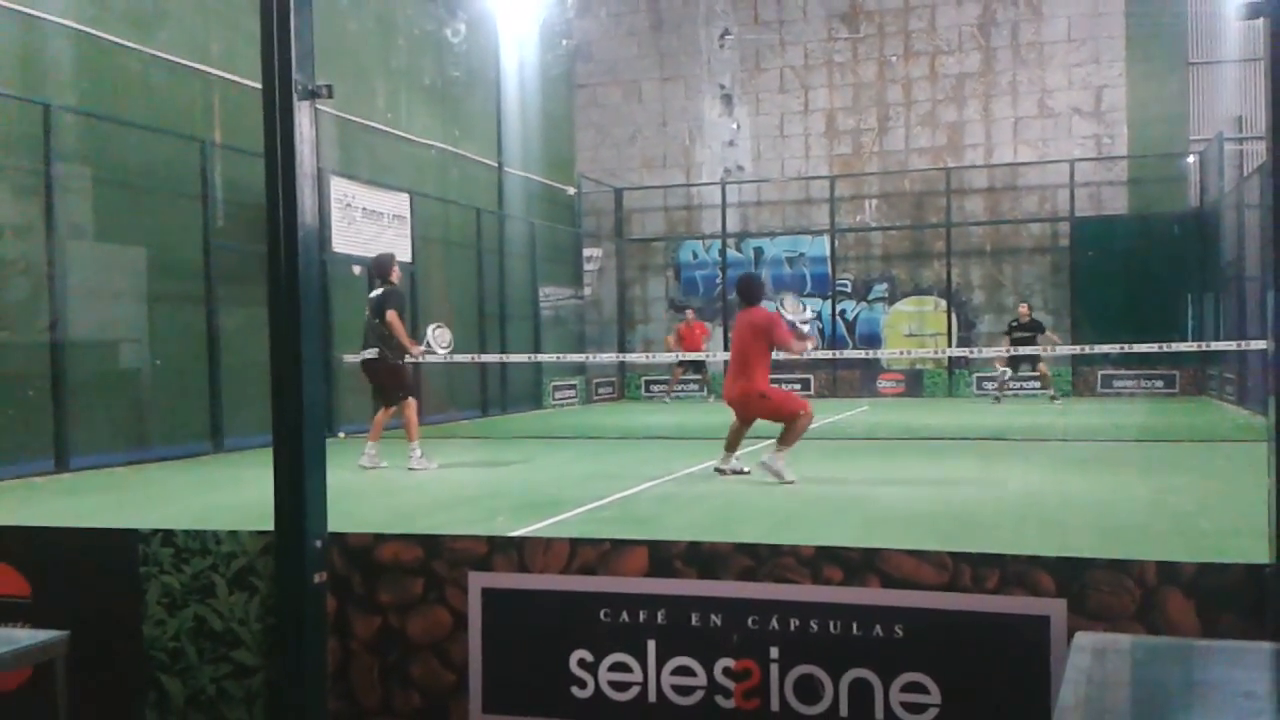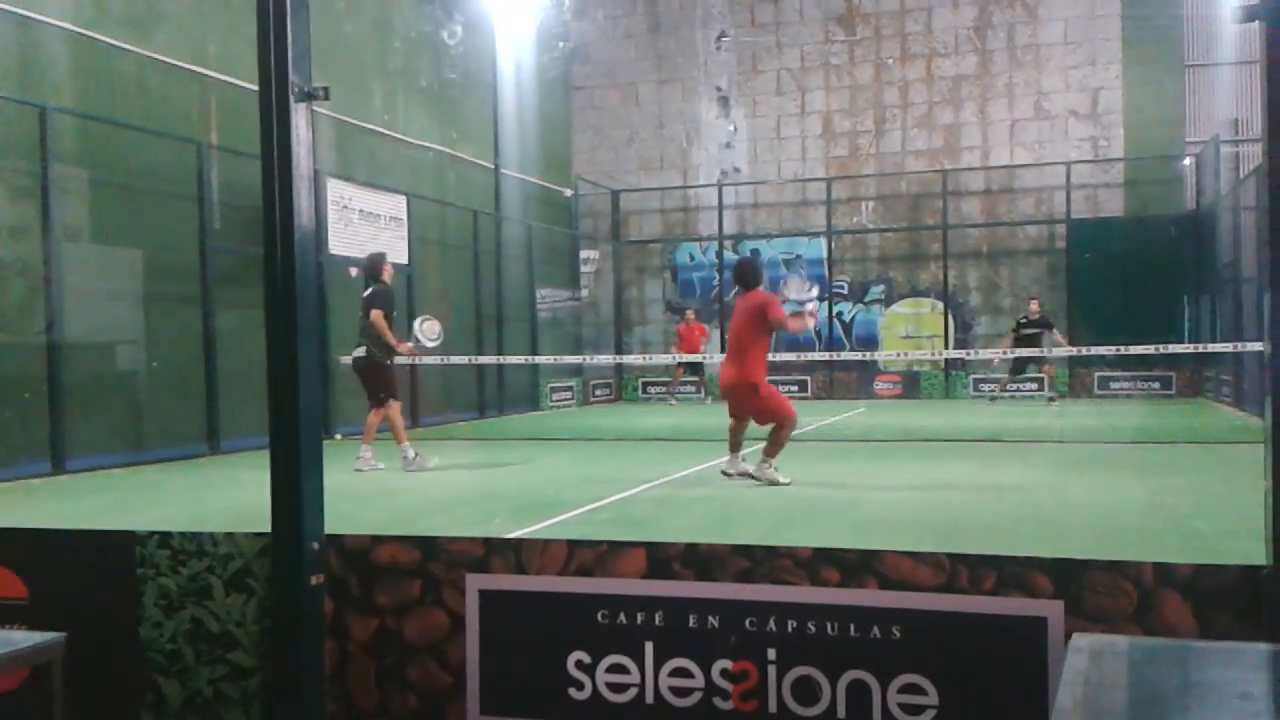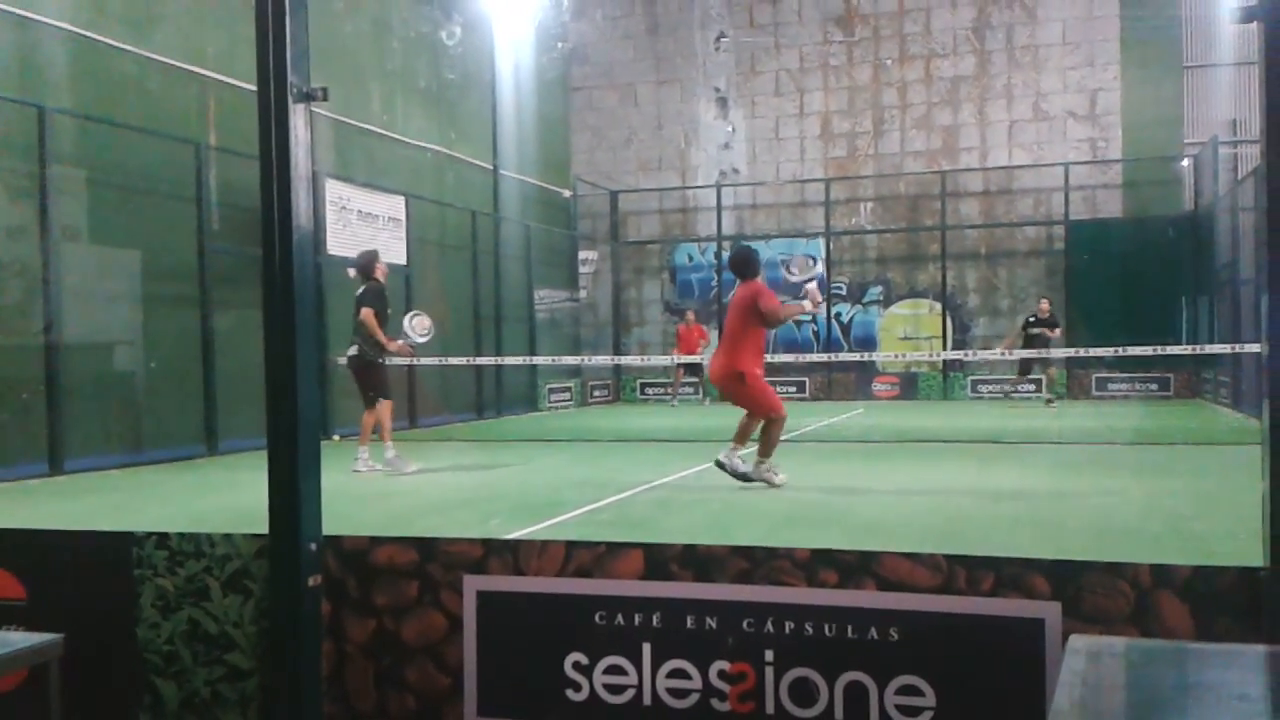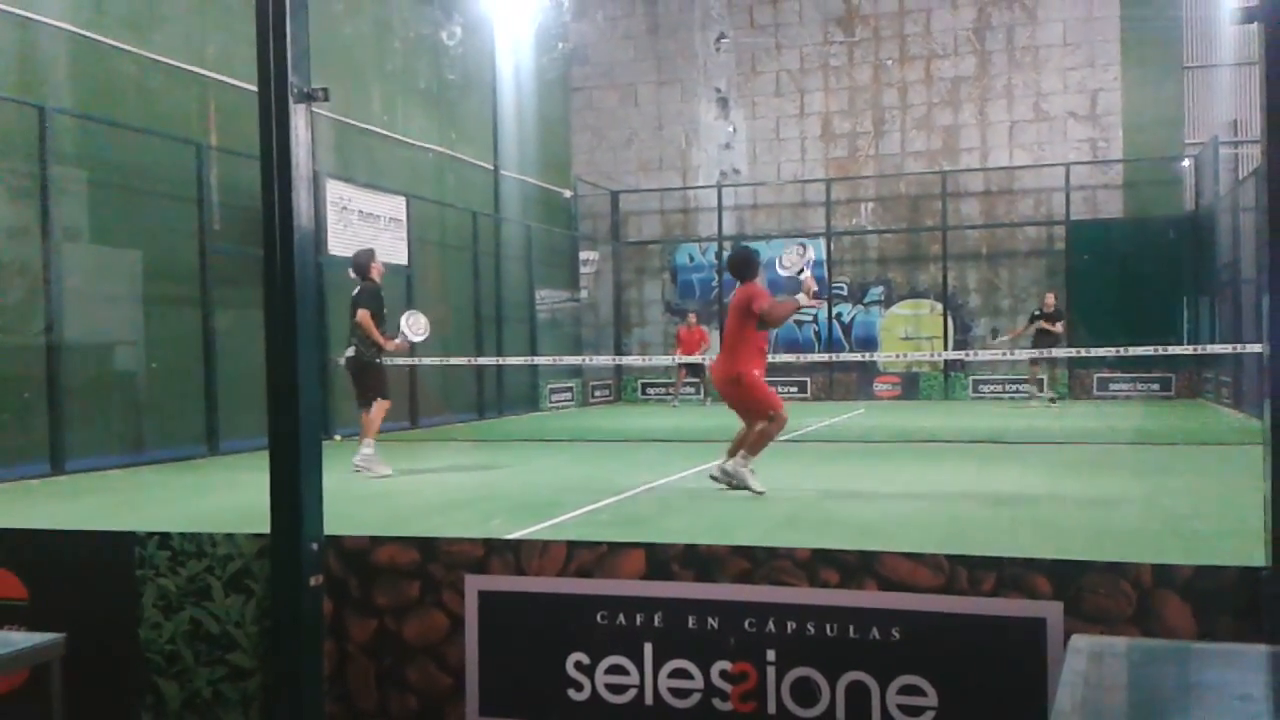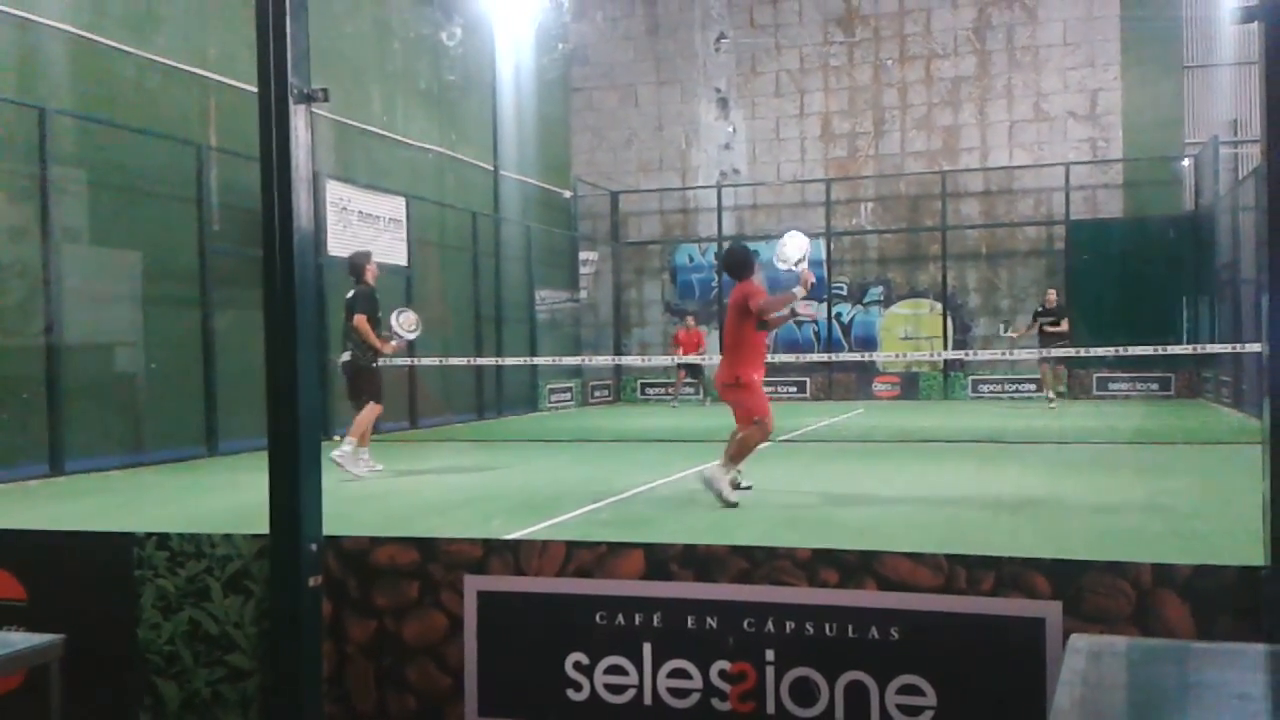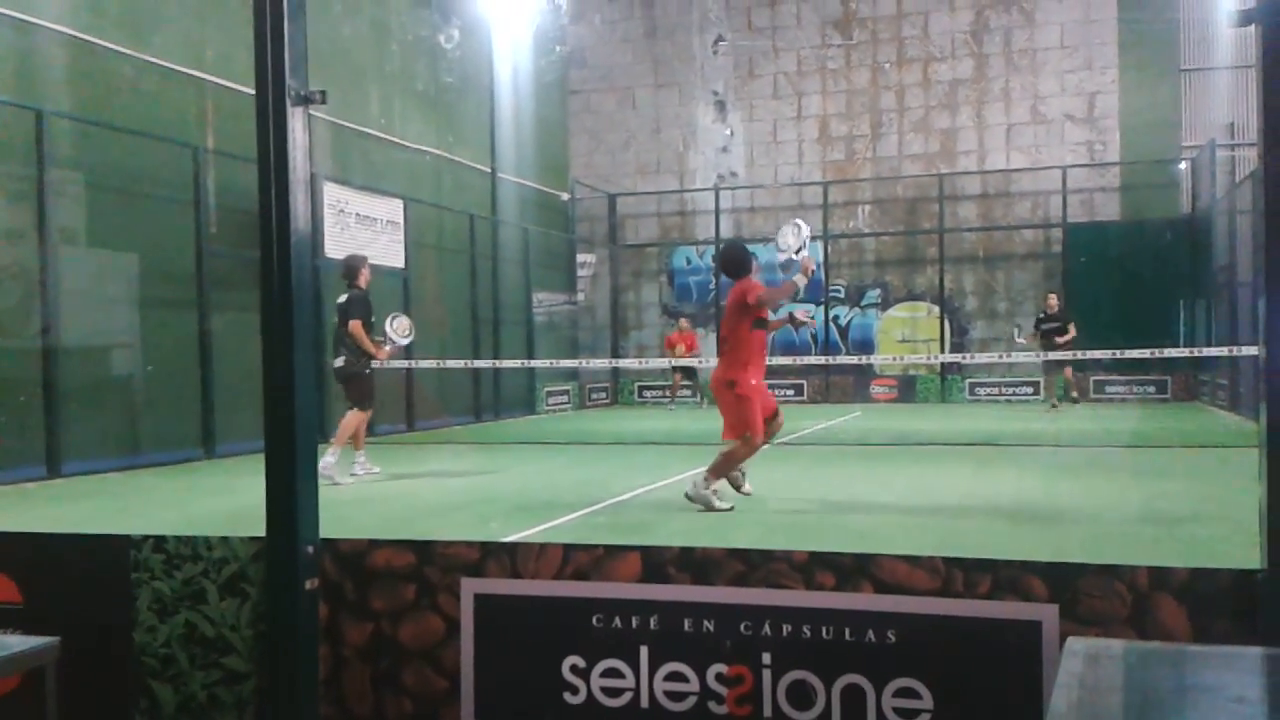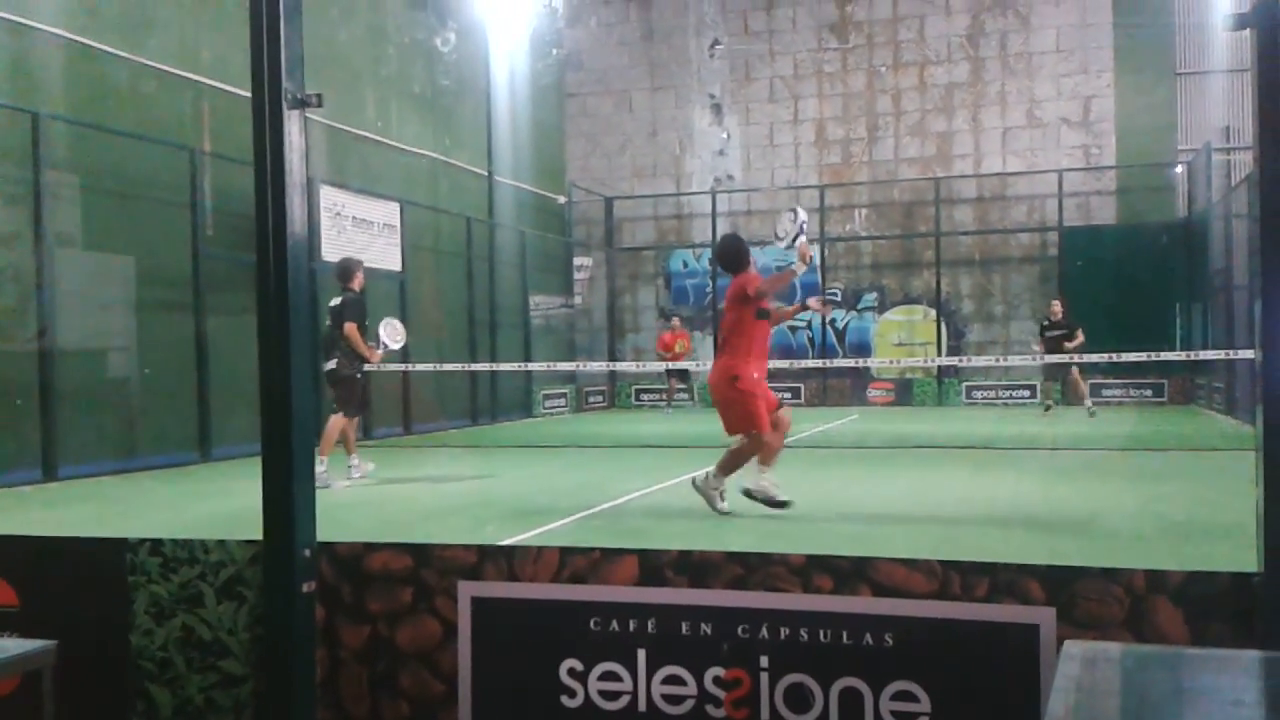
dt=0.1s
person 1, frame 1
left shoulder: (742, 319)
right shoulder: (769, 317)
right elbow: (788, 346)
left wrist: (796, 333)
right wrist: (808, 344)
left hip: (733, 390)
right hip: (754, 390)
left knee: (745, 419)
right knee: (804, 413)
left ankle: (727, 461)
right ankle: (774, 459)
person 1, frame 2
left shoulder: (742, 303)
right shoulder: (766, 299)
right elbow: (785, 325)
left wrist: (800, 317)
right wrist: (808, 322)
left hip: (729, 377)
right hip: (747, 379)
left knee: (741, 416)
right knee: (788, 420)
left ankle: (733, 462)
right ankle: (765, 467)
person 1, frame 3
left shoulder: (742, 292)
right shoulder: (758, 289)
left elbow: (770, 320)
right elbow: (778, 314)
left wrist: (801, 305)
right wrist: (807, 305)
left hip: (725, 367)
right hip: (738, 369)
left knee: (758, 411)
right knee: (777, 415)
left ankle: (730, 455)
right ankle: (763, 467)
person 1, frame 4
left shoulder: (743, 294)
right shoulder: (754, 291)
left elbow: (768, 321)
right elbow: (772, 313)
left wrist: (798, 302)
right wrist: (802, 296)
left hip: (729, 371)
right hip: (739, 372)
left knee: (758, 418)
right knee: (777, 417)
left ankle: (728, 466)
right ankle: (739, 465)
person 1, frame 5
left shoulder: (743, 293)
right shoulder: (750, 290)
left elbow: (763, 323)
right elbow: (768, 307)
left wrist: (792, 312)
right wrist: (801, 288)
left hip: (742, 374)
right hip: (740, 375)
left knee: (755, 424)
right knee: (763, 427)
left ankle: (727, 467)
right ankle: (718, 475)
person 1, frame 6
left shoulder: (743, 291)
right shoulder: (748, 287)
right elbow: (768, 299)
left wrist: (790, 319)
right wrist: (801, 276)
left hip: (745, 377)
right hip: (737, 378)
left knee: (774, 422)
right knee: (750, 440)
left ankle: (731, 466)
right ankle: (702, 486)
person 1, frame 7
left shoulder: (747, 287)
right shoulder: (748, 280)
left elbow: (771, 317)
right elbow: (770, 288)
left wrist: (803, 307)
right wrist: (800, 263)
left hip: (744, 375)
right hip: (735, 375)
left knee: (782, 420)
right knee: (760, 437)
left ankle: (761, 483)
right ankle: (712, 479)
person 2, frame 1
left shoulder: (376, 294)
right shoulder: (394, 292)
right elbow: (391, 318)
left wrist: (407, 347)
right wrist: (409, 346)
left hip: (372, 356)
right hip: (385, 357)
left knee: (388, 405)
right knee: (408, 403)
left ankle: (369, 454)
right ankle: (415, 455)
person 2, frame 2
left shoulder: (370, 292)
right shoulder: (383, 291)
right elbow: (376, 318)
left wrist: (394, 345)
right wrist: (396, 344)
left hip: (364, 356)
right hip: (375, 356)
left knee: (379, 406)
right knee: (391, 404)
left ankle: (365, 457)
right ankle: (409, 456)
person 2, frame 3
left shoulder: (367, 290)
right shoulder: (375, 289)
right elbow: (366, 316)
left wrist: (392, 344)
right wrist: (386, 342)
left hip: (361, 354)
right hip: (368, 355)
left knee: (372, 407)
right knee: (383, 402)
left ankle: (362, 458)
right ankle: (390, 455)
person 2, frame 4
left shoulder: (364, 289)
right shoulder: (370, 288)
right elbow: (362, 318)
left wrist: (386, 342)
right wrist: (383, 342)
left hip: (359, 355)
right hip: (366, 356)
left knee: (369, 406)
right knee: (382, 402)
left ankle: (366, 456)
right ankle: (366, 454)
person 2, frame 5
left shoulder: (355, 293)
right shoulder: (366, 292)
right elbow: (360, 322)
left wrist: (382, 340)
right wrist: (381, 346)
left hip: (352, 357)
right hip: (362, 358)
left knee: (366, 406)
right knee: (374, 404)
left ankle: (363, 458)
right ankle: (345, 450)
person 2, frame 6
left shoulder: (346, 297)
right shoulder: (359, 297)
right elbow: (354, 328)
left wrist: (374, 345)
right wrist: (374, 351)
left hip: (344, 362)
right hip: (355, 363)
left knee: (360, 411)
right knee: (359, 411)
left ankle: (360, 461)
right ankle: (329, 460)
person 2, frame 7
left shoulder: (336, 301)
right shoulder: (354, 300)
right elbow: (350, 330)
left wrist: (364, 349)
right wrist: (368, 355)
left hip: (335, 364)
right hip: (346, 367)
left knee: (351, 415)
right knee: (340, 415)
left ankle: (354, 464)
right ankle: (319, 470)
